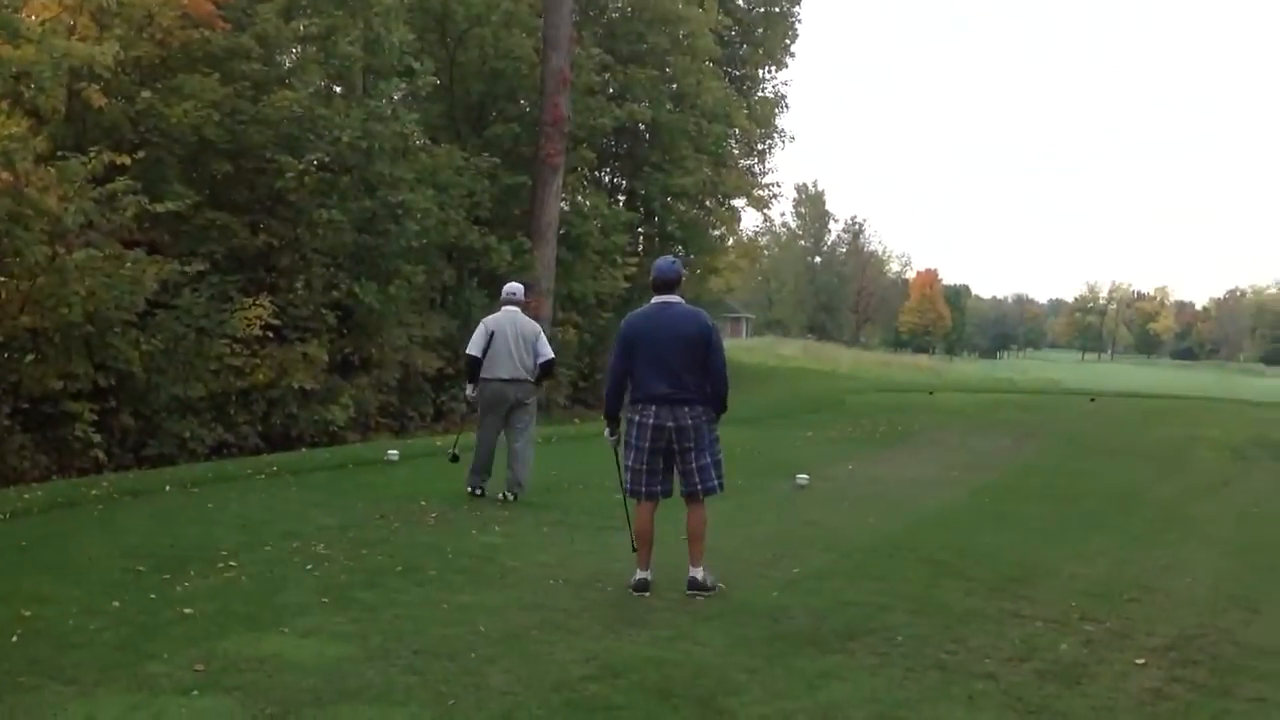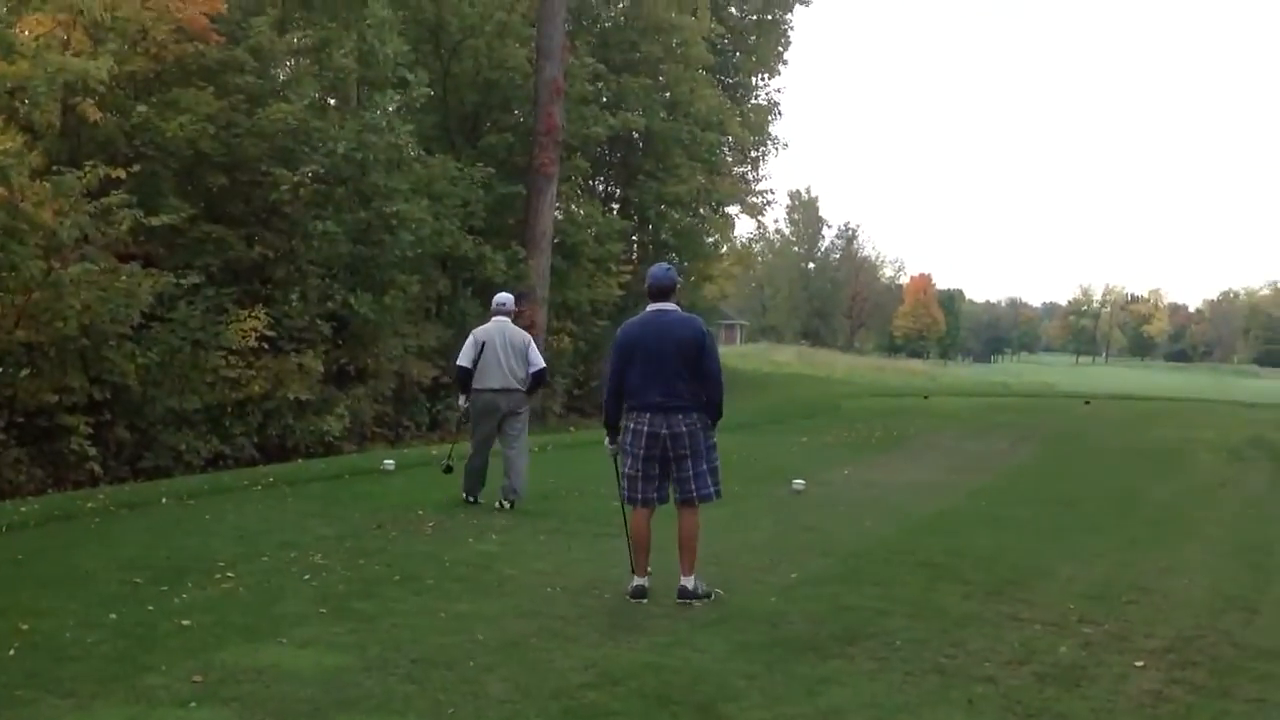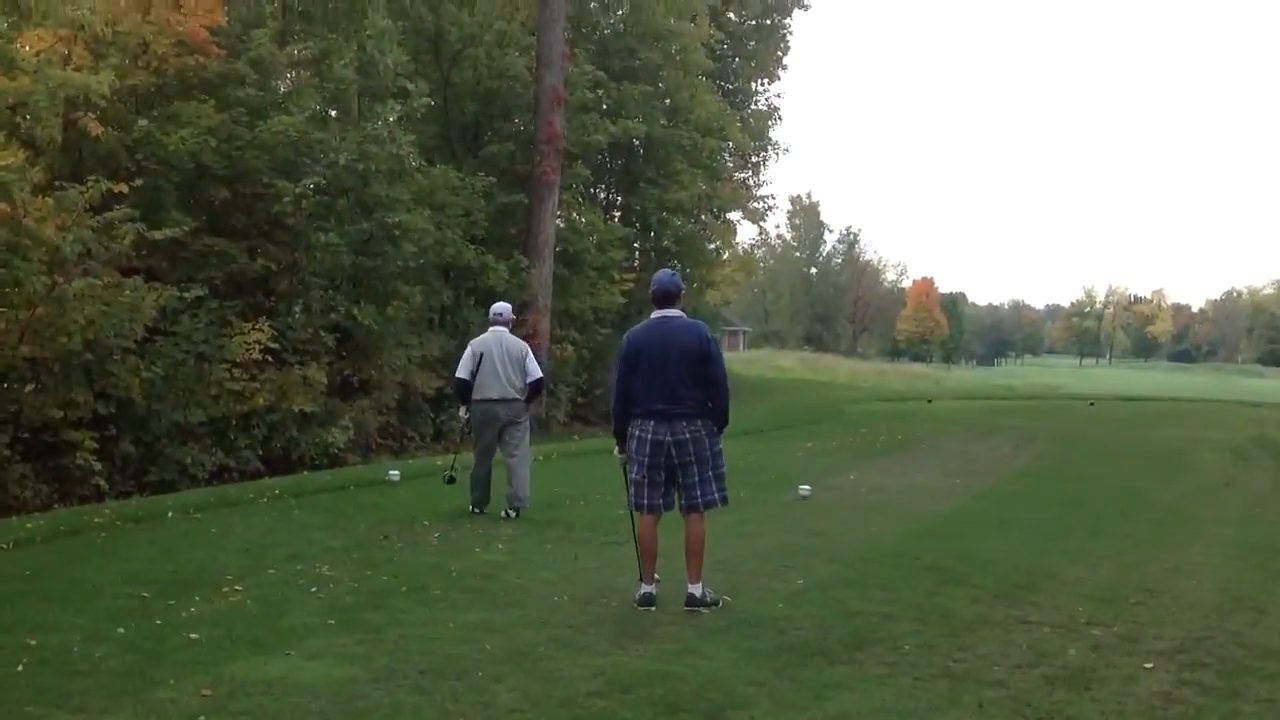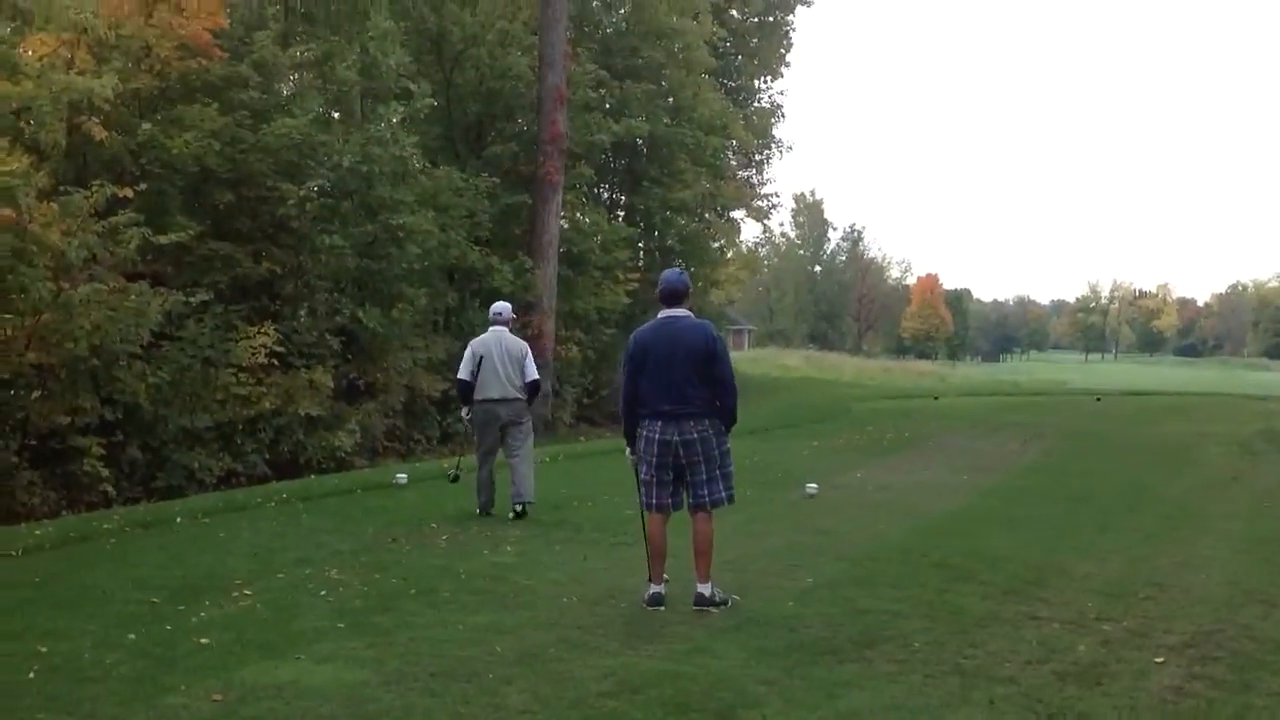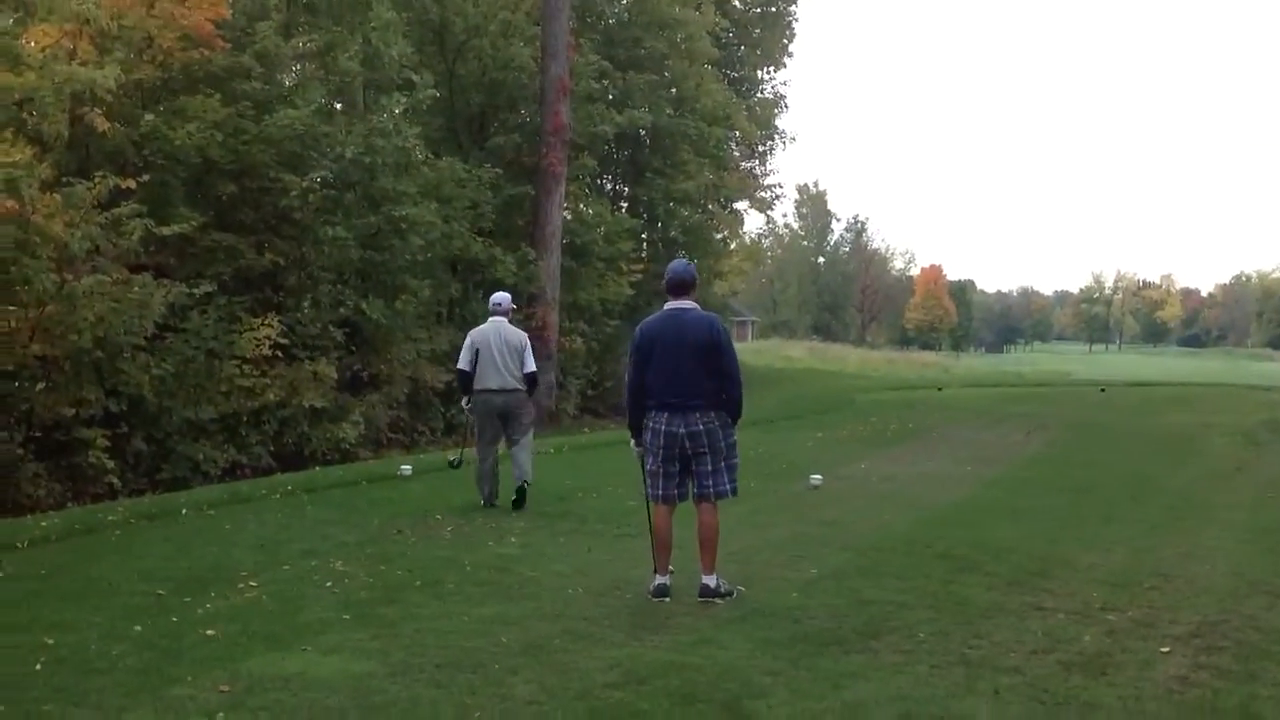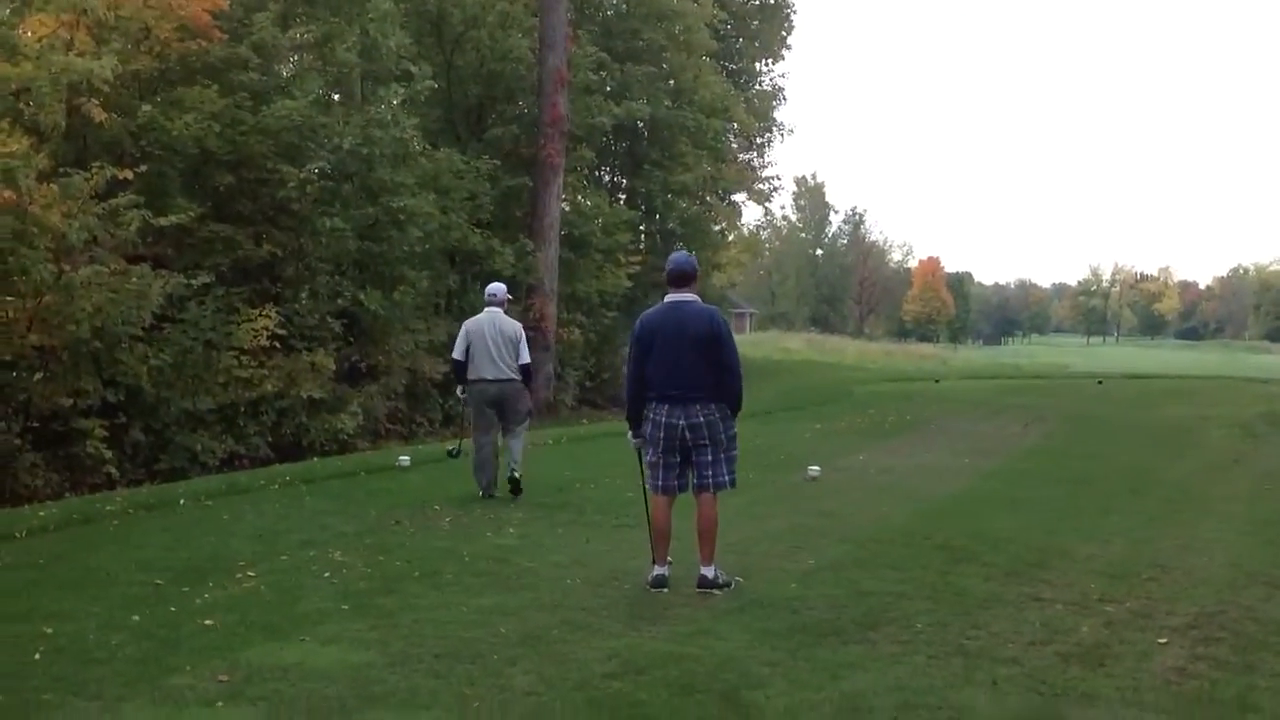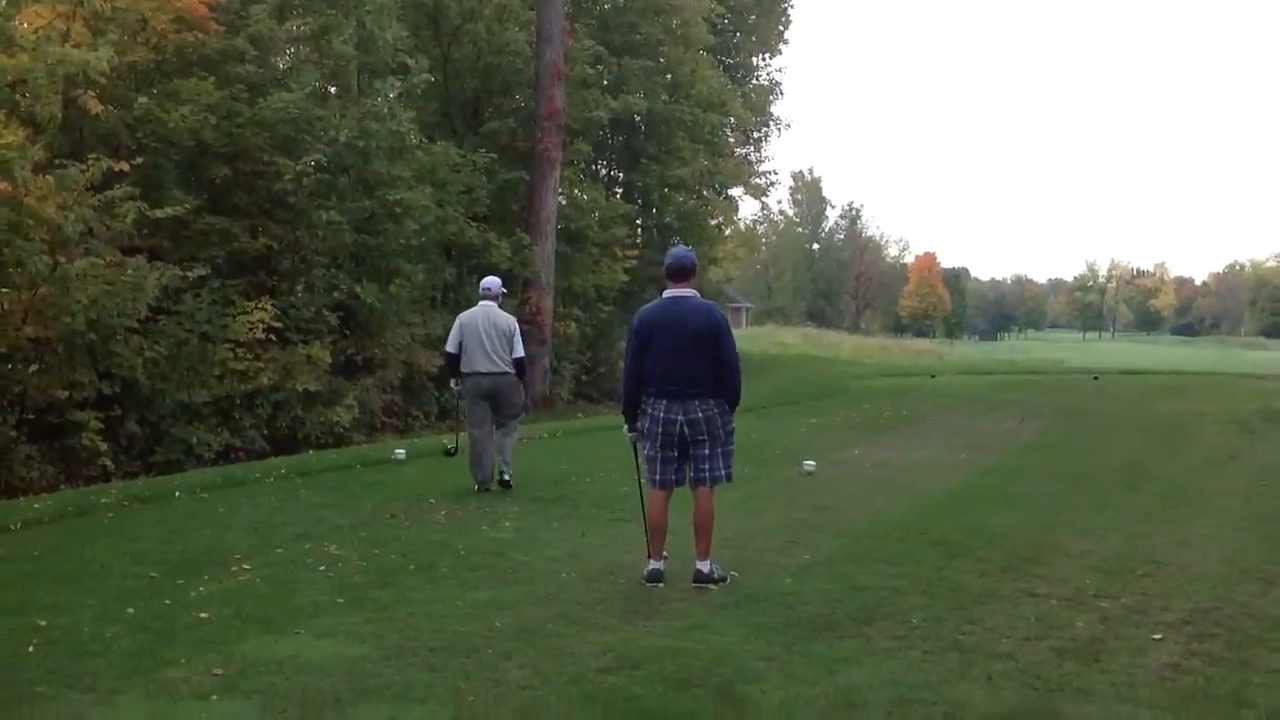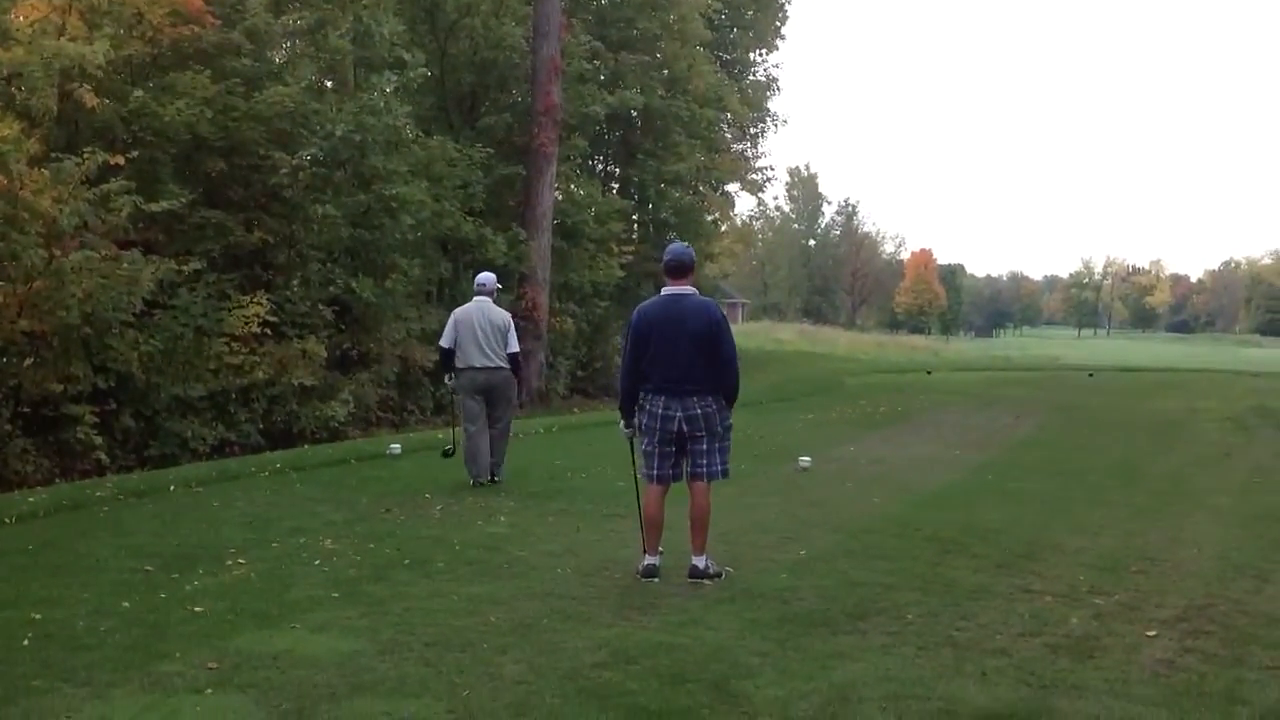
dt=0.1s
person 1, frame 1
left shoulder: (633, 322)
right shoulder: (700, 320)
left elbow: (617, 375)
right elbow: (718, 373)
left wrist: (612, 420)
right wrist: (715, 413)
left hip: (646, 415)
right hip: (692, 414)
left knee: (646, 499)
right knee: (695, 497)
left ankle: (642, 574)
right ankle: (697, 573)
person 1, frame 2
left shoulder: (629, 331)
right shoulder: (695, 327)
left elbow: (615, 384)
right elbow: (713, 380)
left wrist: (612, 429)
right wrist: (711, 420)
left hip: (642, 423)
right hip: (687, 422)
left knee: (642, 505)
right knee: (689, 504)
left ankle: (639, 581)
right ankle: (688, 582)
person 1, frame 3
left shoulder: (634, 337)
right shoulder: (699, 333)
left elbow: (621, 392)
right elbow: (718, 386)
left wrist: (621, 438)
right wrist: (717, 427)
left hip: (647, 430)
right hip: (692, 429)
left knee: (648, 513)
right knee: (695, 511)
left ankle: (647, 589)
right ankle: (695, 589)
person 1, frame 4
left shoulder: (640, 337)
right shoulder: (706, 332)
left elbow: (629, 392)
right elbow: (726, 386)
left wrist: (631, 438)
right wrist: (725, 426)
left hip: (655, 430)
right hip: (700, 429)
left knee: (657, 513)
right knee: (702, 511)
left ankle: (656, 589)
right ankle: (704, 589)
person 1, frame 5
left shoulder: (647, 329)
right shoulder: (711, 324)
left elbow: (635, 384)
right elbow: (731, 378)
left wrist: (636, 431)
right wrist: (731, 419)
left hip: (661, 423)
right hip: (706, 421)
left knee: (662, 504)
right knee: (707, 503)
left ankle: (661, 580)
right ankle: (709, 581)
person 1, frame 6
left shoulder: (647, 321)
right shoulder: (712, 317)
left elbow: (635, 376)
right elbow: (731, 371)
left wrist: (635, 422)
right wrist: (731, 412)
left hip: (661, 415)
right hip: (706, 413)
left knee: (662, 495)
right knee: (706, 494)
left ankle: (659, 570)
right ankle: (708, 571)
person 1, frame 7
left shoulder: (646, 316)
right shoulder: (711, 313)
left elbow: (632, 371)
right elbow: (730, 366)
left wrist: (630, 417)
right wrist: (729, 407)
left hip: (659, 410)
right hip: (705, 409)
left knee: (658, 489)
right knee: (704, 489)
left ankle: (655, 565)
right ankle: (703, 566)
person 1, frame 8
left shoulder: (644, 313)
right shoulder: (710, 311)
left elbow: (630, 368)
right elbow: (728, 364)
left wrist: (627, 413)
right wrist: (727, 403)
left hip: (657, 406)
right hip: (702, 405)
left knee: (655, 485)
right knee: (700, 485)
left ankle: (650, 560)
right ankle: (699, 561)
person 2, frame 1
left shoulder: (488, 322)
right shoulder: (533, 327)
left elbow: (472, 356)
right elbow: (548, 362)
left wrist: (471, 383)
right wrist: (534, 382)
left hip: (492, 387)
right hip: (523, 389)
left knee: (486, 437)
right knee: (520, 440)
left ankle: (477, 484)
right ankle: (513, 490)
person 2, frame 2
left shoulder: (478, 333)
right shoulder: (523, 336)
left elbow: (463, 367)
right elbow: (540, 371)
left wrist: (463, 394)
right wrist: (527, 392)
left hip: (484, 397)
right hip: (515, 398)
left knee: (480, 447)
right knee: (515, 448)
left ankle: (472, 492)
right ankle: (510, 497)
person 2, frame 3
left shoulder: (476, 344)
right shoulder: (521, 345)
left elbow: (462, 379)
right elbow: (537, 382)
left wrist: (464, 404)
right wrist: (526, 402)
left hip: (483, 407)
right hip: (514, 408)
left knee: (482, 457)
right knee: (517, 456)
left ankle: (478, 504)
right ankle: (515, 505)
person 2, frame 4
left shoulder: (476, 344)
right shoulder: (520, 345)
left elbow: (463, 380)
right elbow: (534, 382)
left wrist: (466, 405)
right wrist: (526, 402)
left hip: (485, 408)
right hip: (516, 407)
left knee: (485, 458)
right knee: (520, 456)
left ankle: (485, 506)
right ankle: (520, 502)
person 2, frame 5
left shoulder: (475, 335)
right shoulder: (520, 336)
left elbow: (463, 370)
right elbow: (531, 373)
left wrist: (466, 395)
right wrist: (527, 395)
left hip: (485, 398)
right hip: (515, 397)
left knee: (487, 448)
right knee: (520, 443)
left ankle: (489, 497)
right ankle: (522, 480)
person 2, frame 6
left shoulder: (469, 325)
right shoulder: (515, 327)
left elbow: (458, 360)
right elbow: (525, 365)
left wrist: (461, 384)
right wrist: (525, 387)
left hip: (480, 388)
right hip: (511, 387)
left knee: (484, 438)
right knee: (515, 431)
left ankle: (487, 488)
right ankle: (515, 469)
person 2, frame 7
left shoulder: (464, 319)
right shoulder: (509, 320)
left elbow: (451, 353)
right elbow: (519, 358)
left wrist: (454, 377)
right wrist: (520, 381)
left hip: (474, 381)
right hip: (505, 381)
left knee: (479, 431)
right knee: (506, 428)
left ankle: (483, 481)
right ankle: (505, 472)
person 2, frame 8
left shoulder: (458, 314)
right shoulder: (504, 316)
left elbow: (446, 348)
right elbow: (513, 353)
left wrist: (449, 372)
right wrist: (515, 376)
left hip: (469, 376)
right hip: (500, 376)
left knee: (474, 426)
right knee: (499, 425)
left ankle: (478, 476)
right ankle: (495, 472)
